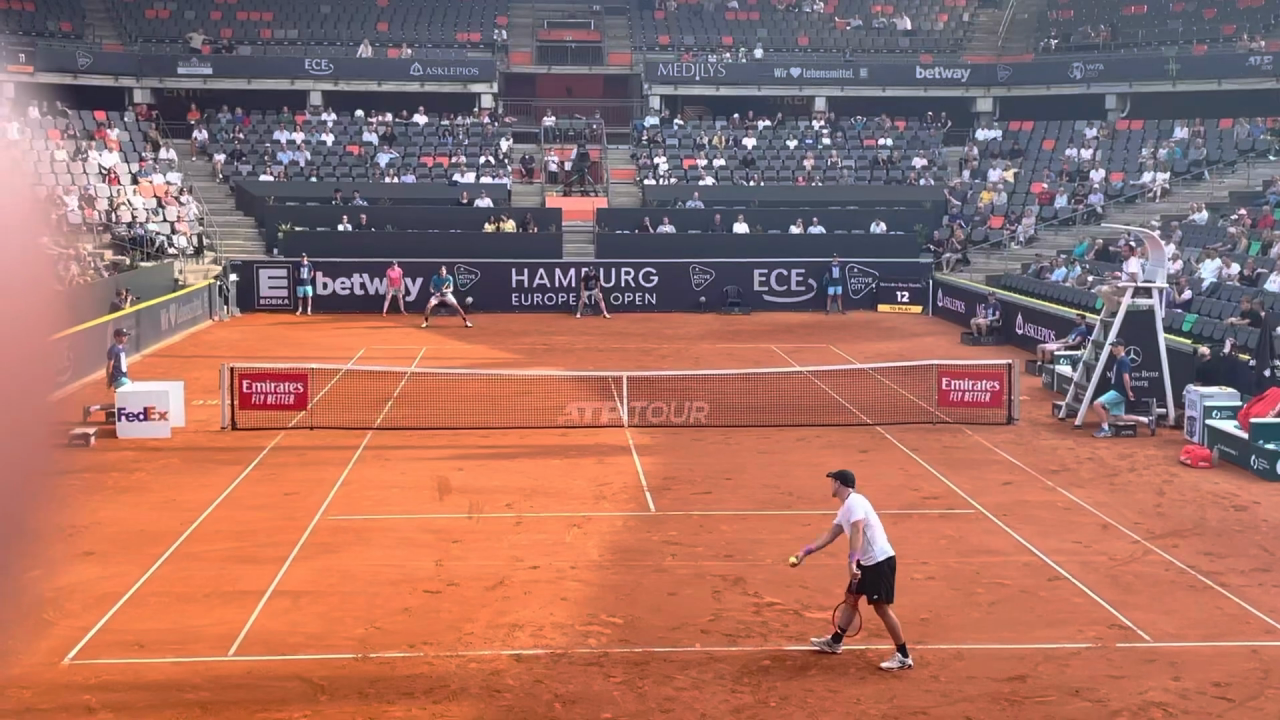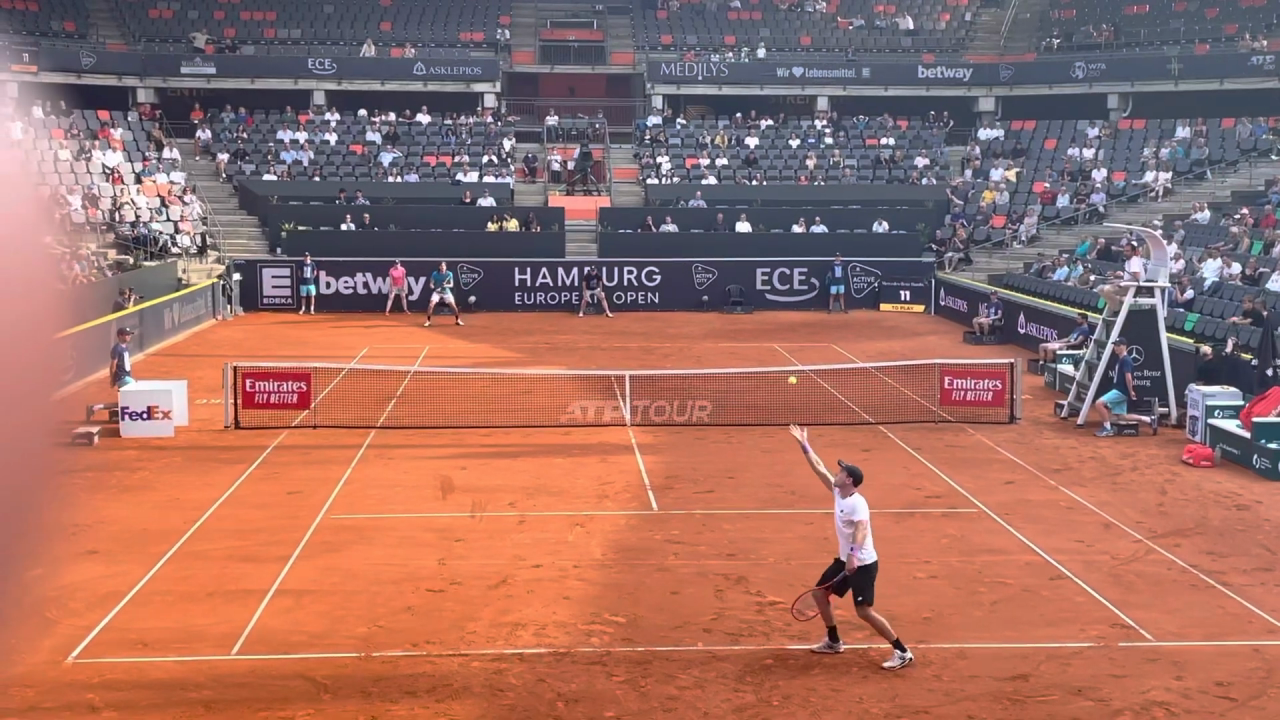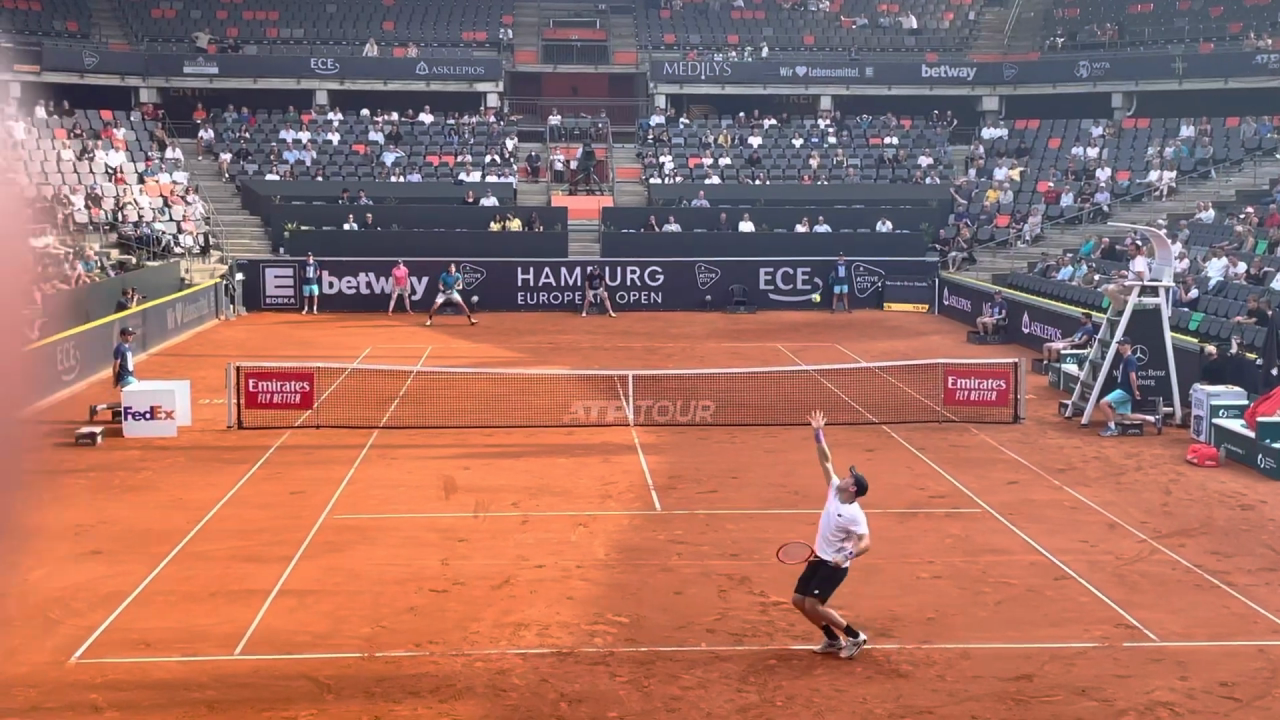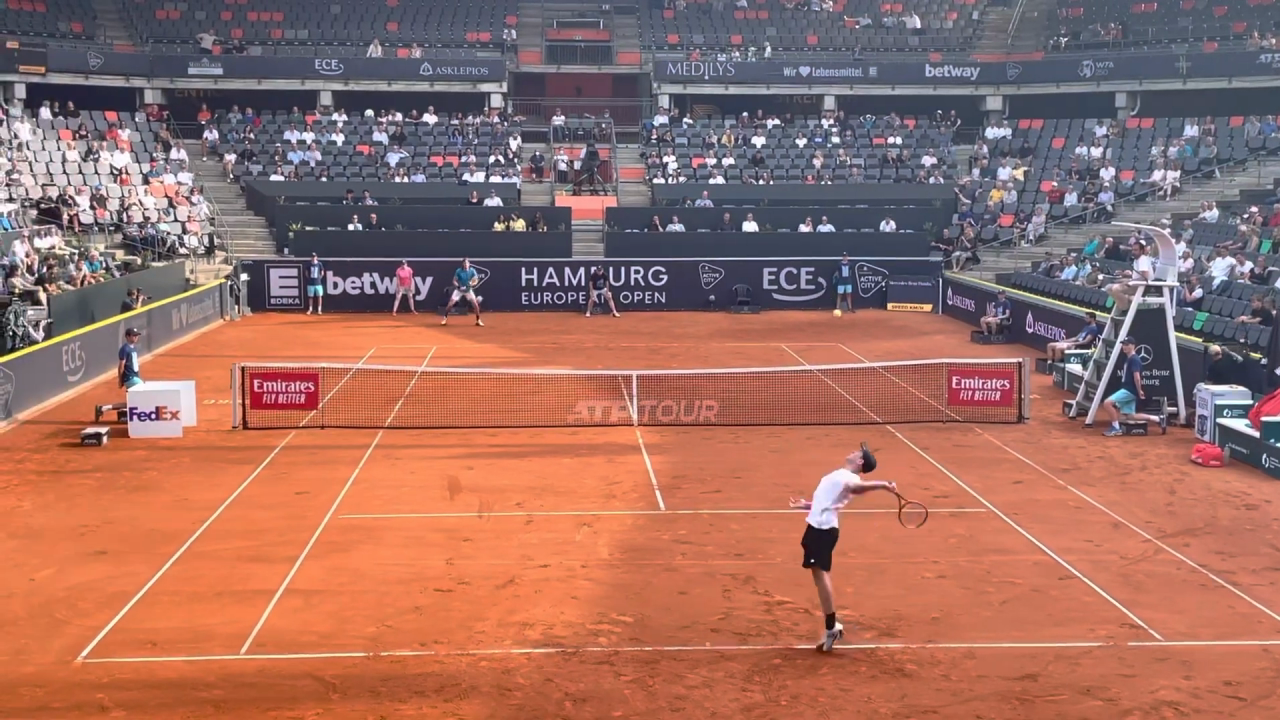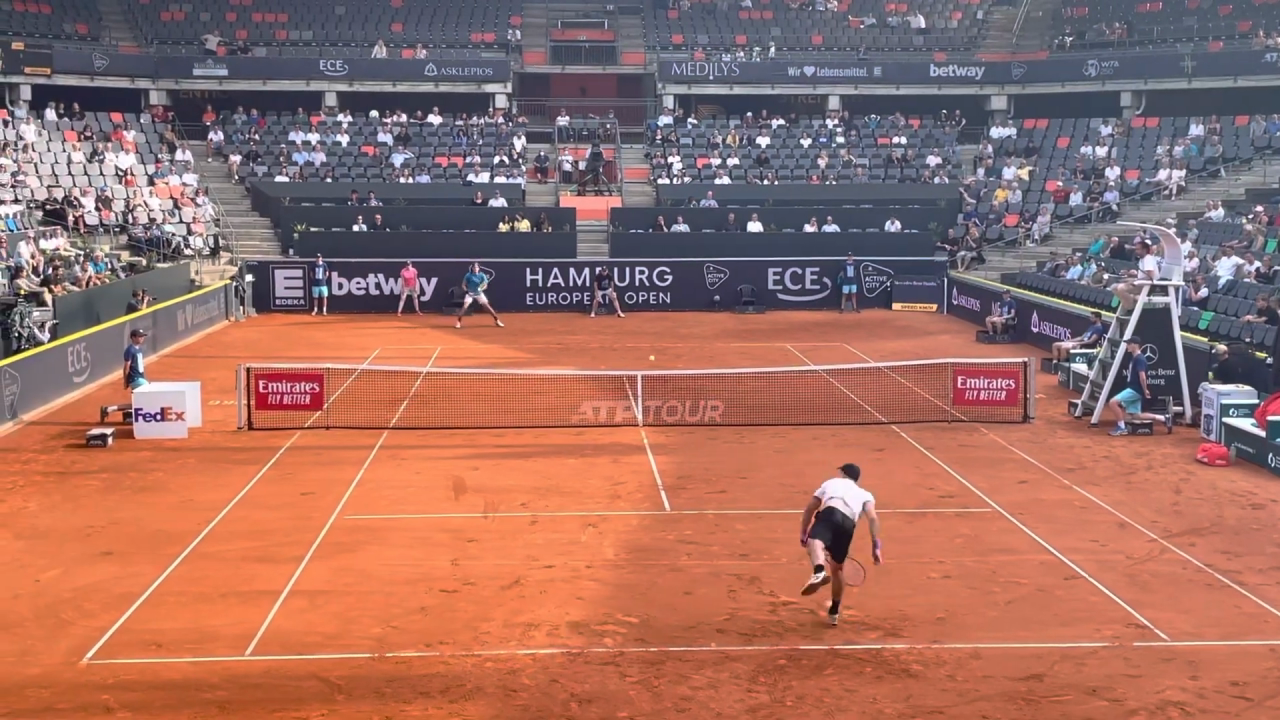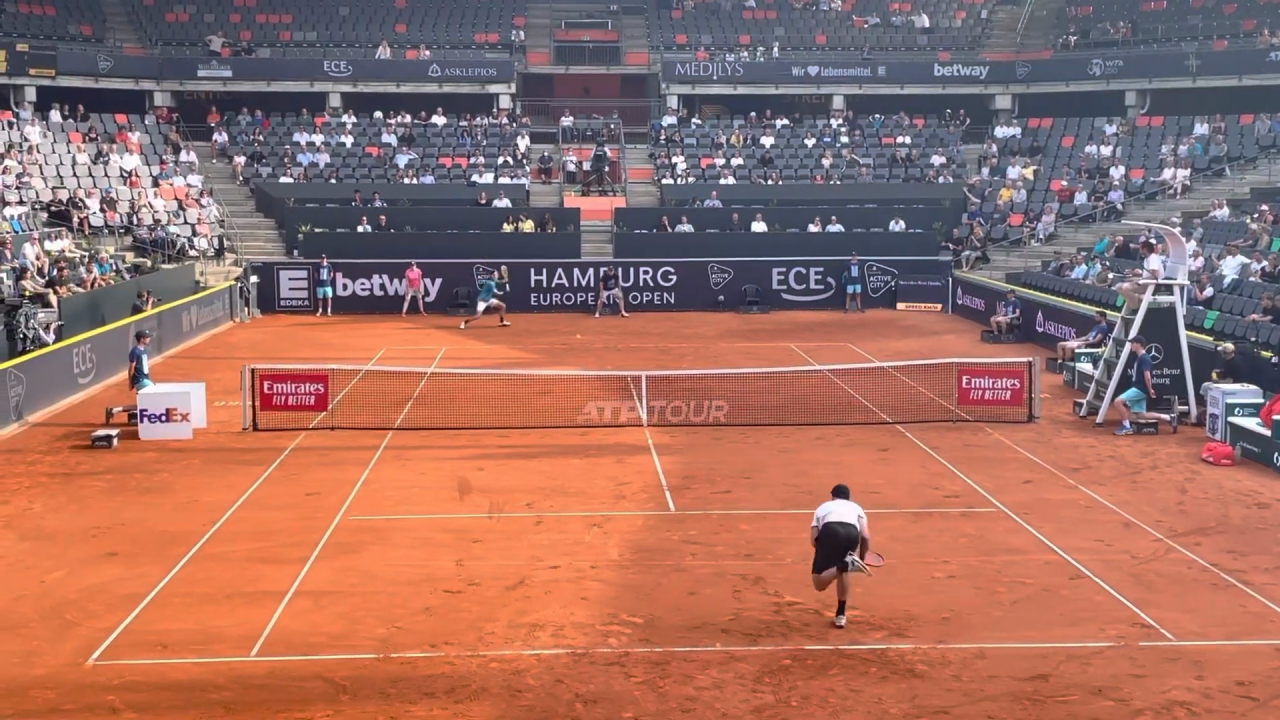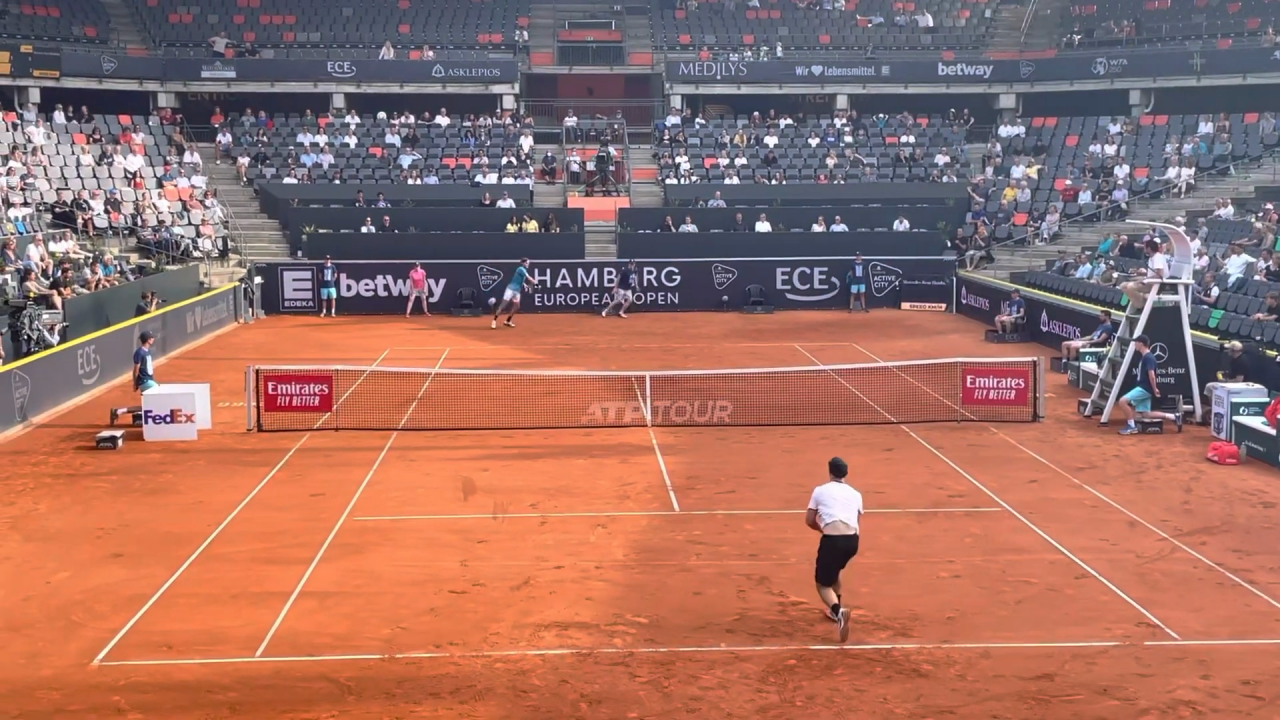
dt=0.3s
person 1, frame 1
left shoulder: (856, 503)
right shoulder: (843, 511)
left elbow: (857, 535)
right elbow: (829, 536)
left wrist: (851, 563)
right wrist: (805, 552)
left hip: (880, 561)
right hip: (865, 563)
left knee: (882, 608)
right knee: (851, 598)
left ankle: (903, 656)
right ankle: (835, 641)
person 1, frame 2
left shoulder: (857, 503)
right shoulder: (839, 492)
left elbow: (861, 532)
right elbow: (819, 468)
left wrist: (854, 556)
right wrist: (804, 444)
left hip: (863, 564)
right hip: (844, 560)
left knee: (864, 612)
right knee: (819, 594)
left ankle: (902, 652)
right ankle: (833, 641)
person 1, frame 3
left shoulder: (855, 515)
right shoulder: (835, 491)
left elbow: (866, 542)
right elbow: (825, 460)
left wrist: (848, 555)
right wrist: (818, 432)
left hip: (834, 566)
right hip: (819, 559)
left knee: (812, 605)
right knee: (798, 600)
left ankle: (855, 636)
right ankle: (833, 640)
person 1, frame 4
left shoulder: (848, 477)
right shoulder: (842, 476)
left elbow: (859, 486)
left wrist: (884, 485)
right wrist: (807, 505)
left hip: (822, 528)
right hip: (818, 528)
left knee: (821, 573)
right knee: (819, 573)
left ankle: (831, 626)
right ankle: (832, 627)
person 1, frame 5
left shoulder: (829, 483)
right shoulder: (865, 495)
left elbow: (809, 509)
right elbow: (873, 519)
left wrist: (803, 532)
right wrist: (876, 548)
left hip: (830, 515)
right hip: (847, 525)
left knee: (816, 545)
right knee: (836, 567)
left ankle: (819, 573)
right ankle: (834, 613)
person 1, frame 6
left shoulder: (822, 508)
right shoulder: (856, 508)
left elbow: (814, 540)
right elbow: (865, 536)
right wrist: (861, 559)
left hip: (829, 530)
right hip: (852, 533)
left knee: (819, 583)
right knee: (841, 571)
left ankle: (847, 563)
right ankle: (841, 615)
person 1, frame 7
left shoulder: (820, 490)
right shoulder: (856, 494)
left elbow: (809, 521)
left hip: (832, 540)
right hip: (852, 540)
left knee: (824, 587)
right knee: (834, 570)
left ankle: (838, 612)
right ankle: (836, 609)
